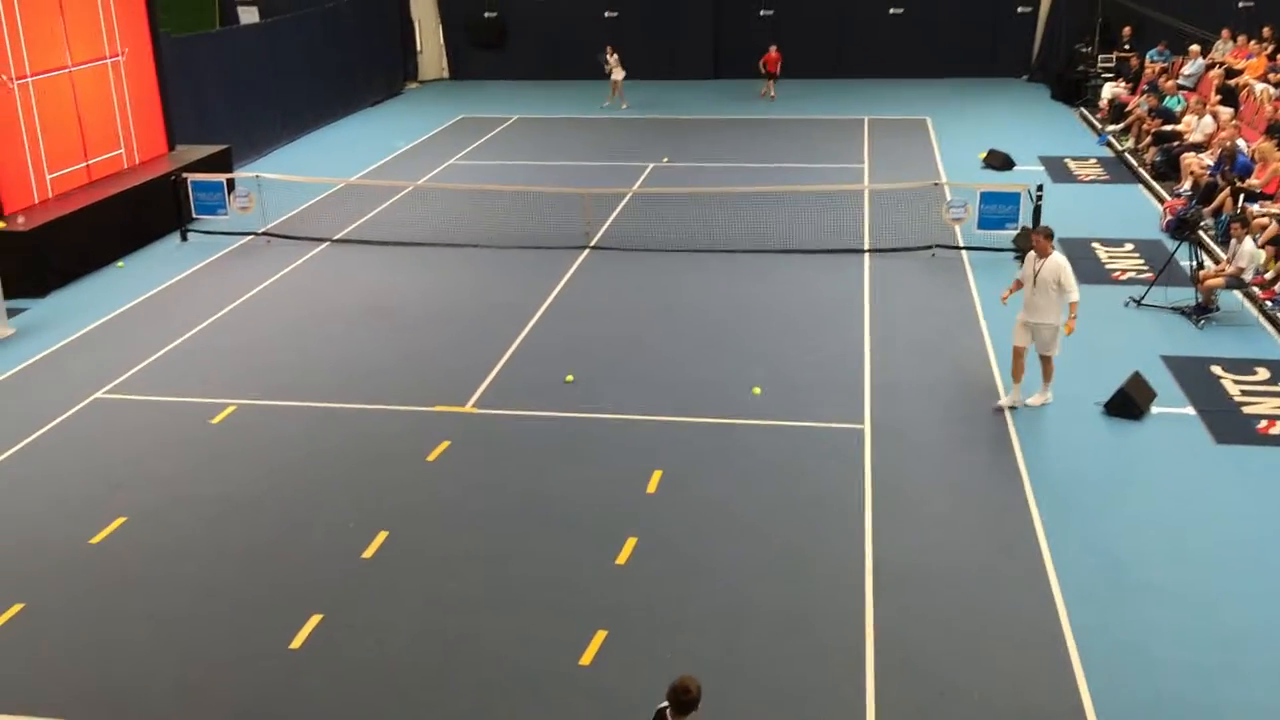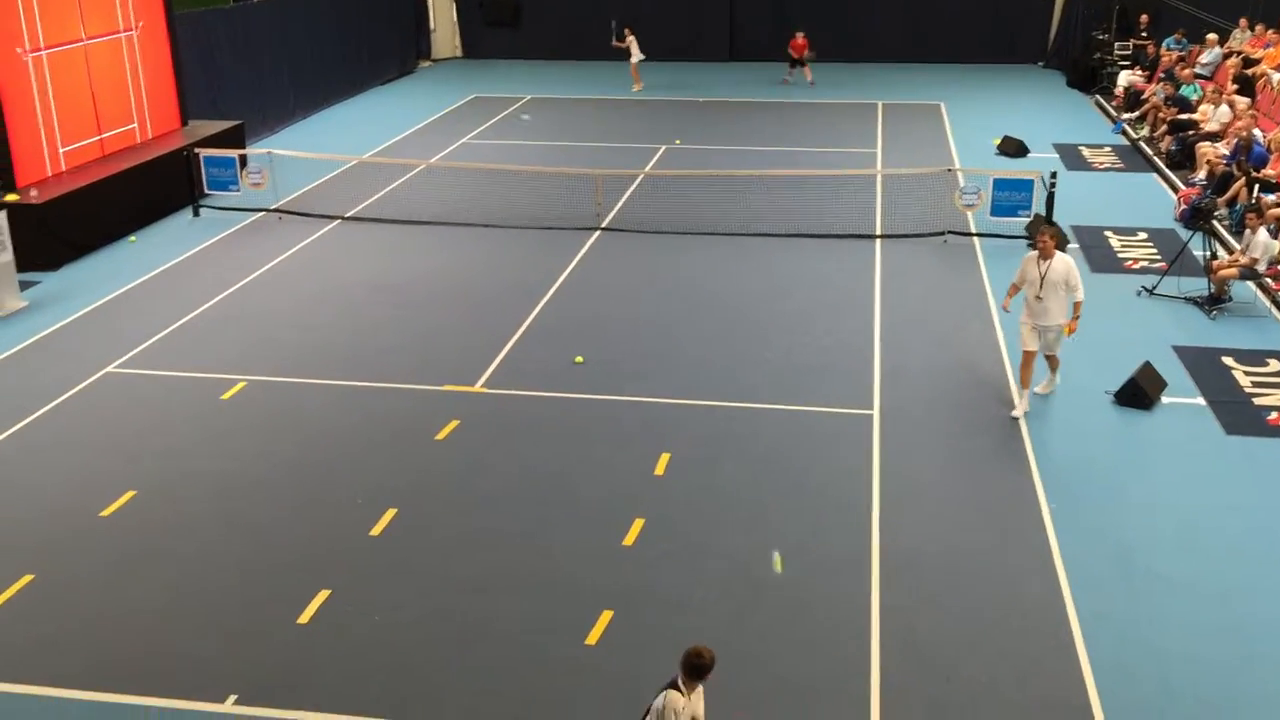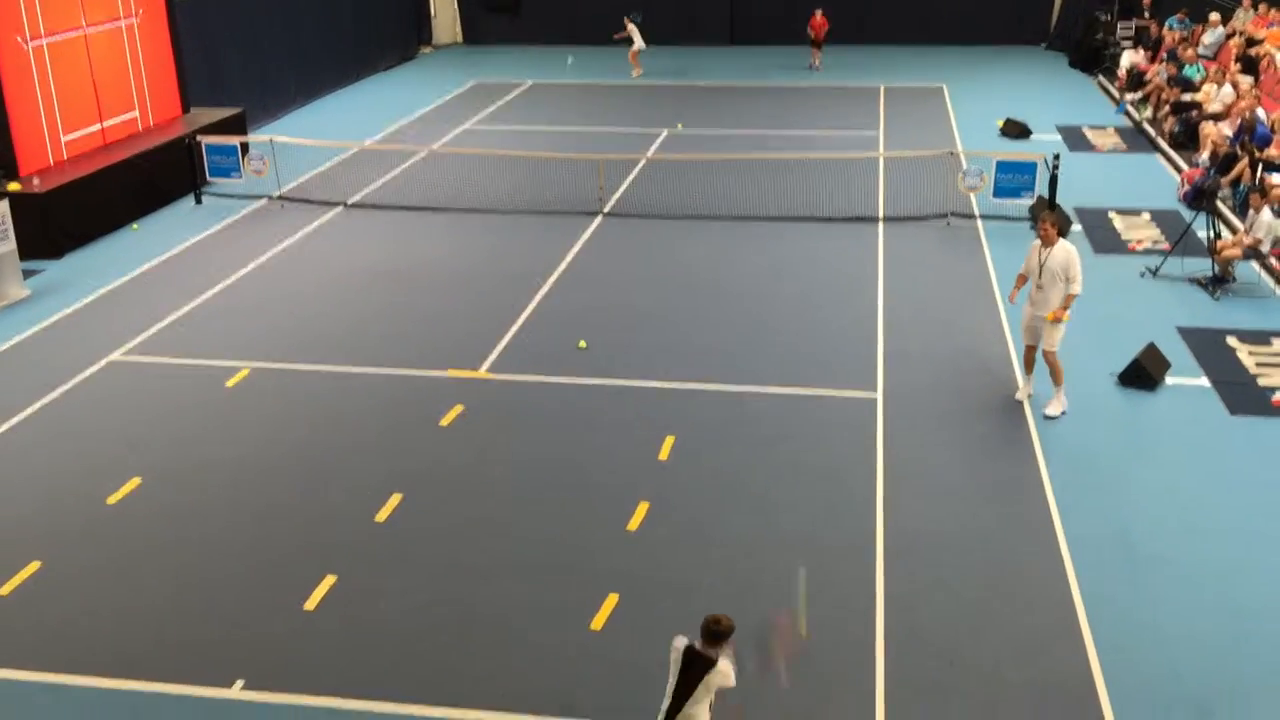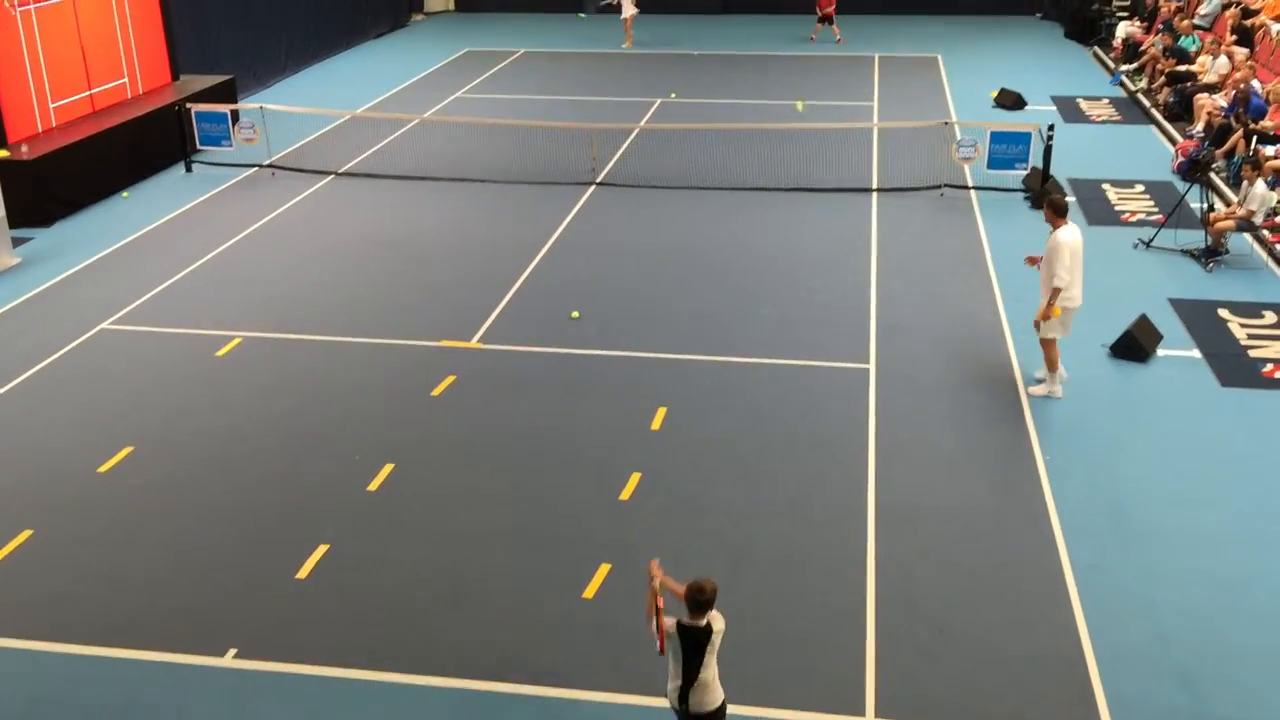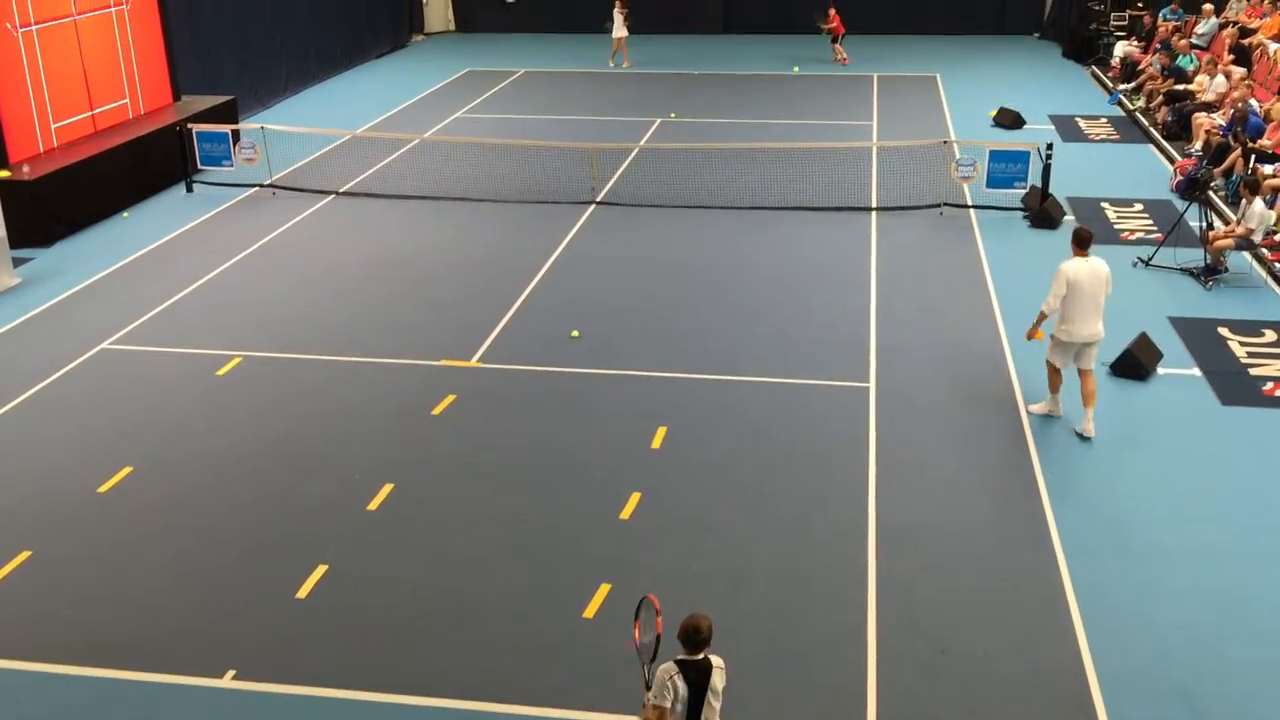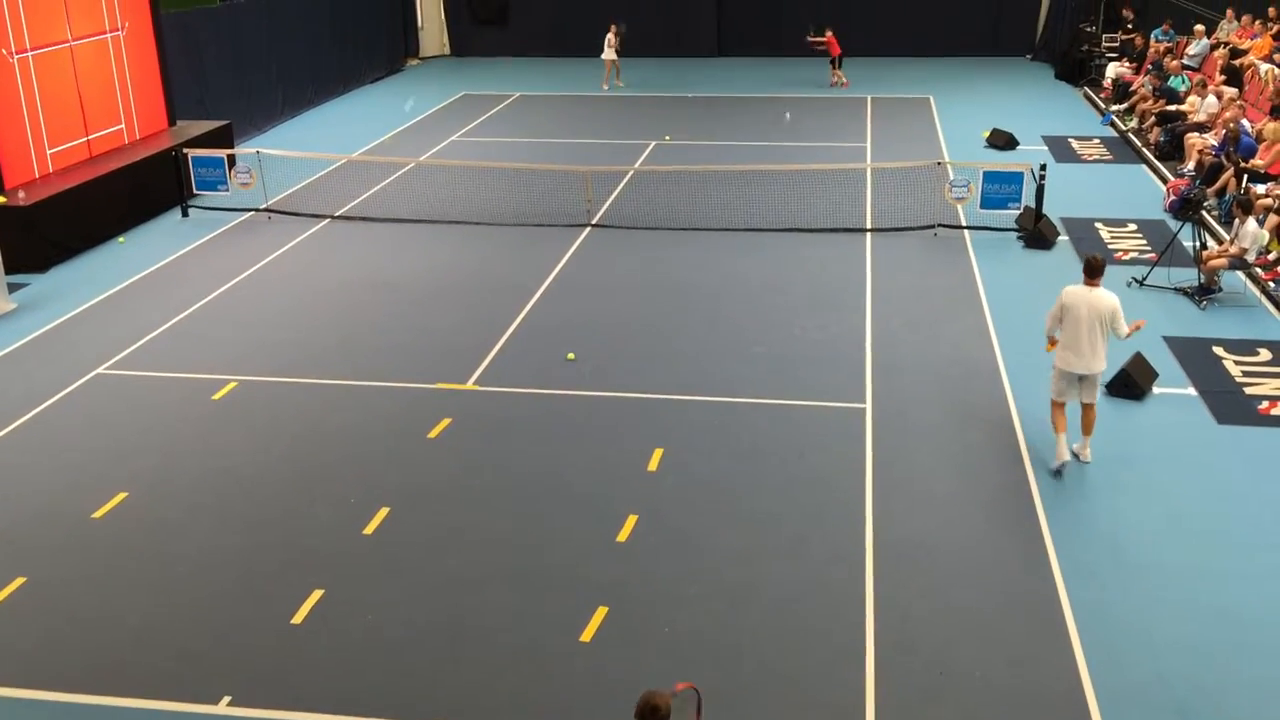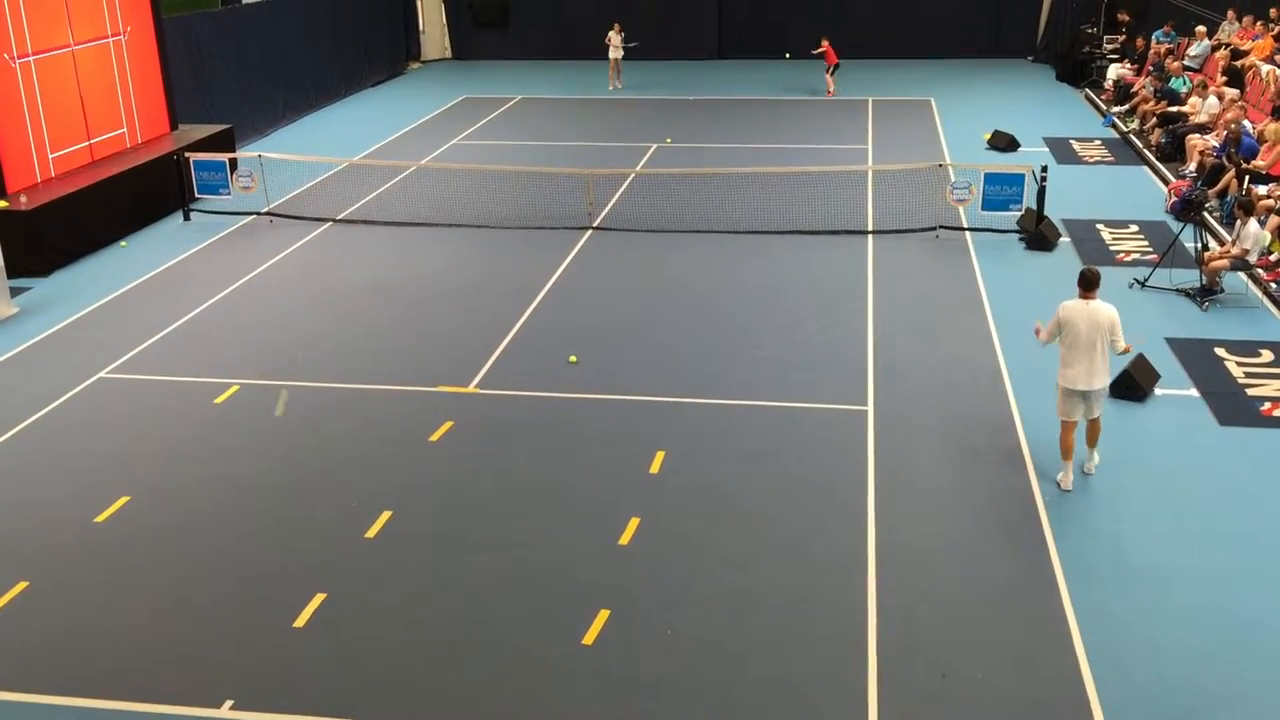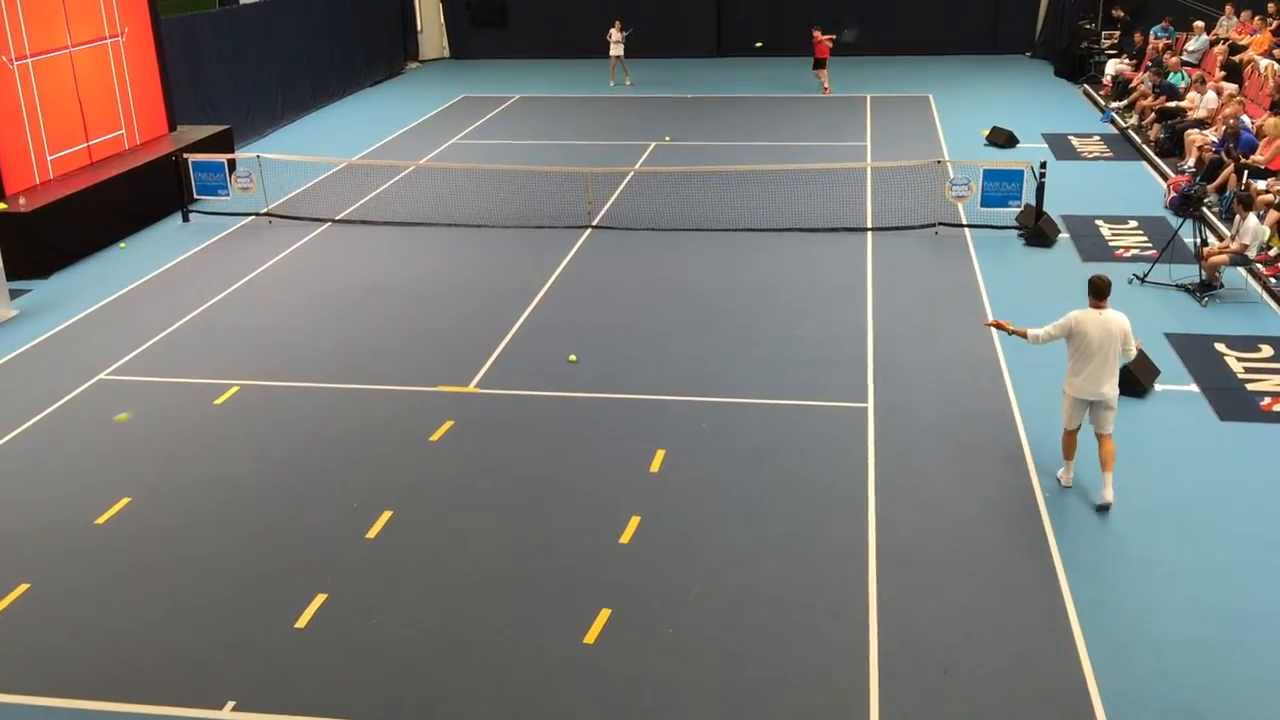
dt=0.4s
person 1, frame 1
left shoulder: (1060, 263)
right shoulder: (1030, 257)
left elbow: (1072, 292)
left wrist: (1072, 318)
right wrist: (1010, 291)
left hip: (1048, 320)
right hip: (1026, 316)
left knee: (1045, 357)
right knee: (1017, 353)
left ankle: (1045, 393)
right ankle: (1014, 395)
person 1, frame 2
left shoulder: (1066, 263)
right shoulder: (1029, 259)
left elbow: (1077, 292)
right elbow: (1018, 282)
left wrist: (1075, 317)
right wrist: (1008, 297)
left hip: (1056, 322)
right hip: (1030, 319)
left knee: (1051, 355)
right knee: (1027, 357)
left ankle: (1053, 379)
right ankle: (1023, 401)
person 1, frame 3
left shoulder: (1068, 252)
right shoulder: (1034, 247)
left elbow: (1076, 284)
right elbow: (1025, 272)
left wrist: (1064, 308)
right wrist: (1016, 289)
left hip: (1054, 313)
right hip: (1032, 310)
left knee: (1049, 354)
right knee: (1029, 348)
left ankle: (1060, 399)
right ankle: (1027, 385)
person 1, frame 4
left shoulder: (1059, 239)
right shoulder: (1072, 229)
left elbow: (1060, 277)
left wrist: (1049, 305)
right wrist: (1043, 259)
left hip: (1061, 300)
right hip: (1070, 296)
left knee: (1047, 340)
right knee: (1045, 331)
left ankle: (1053, 386)
right ankle: (1055, 371)
person 1, frame 5
left shoulder: (1066, 269)
right shoulder: (1103, 266)
left elbow: (1052, 303)
right elbow: (1106, 292)
left wrist: (1035, 326)
left hip: (1068, 332)
right hip: (1094, 331)
left knee: (1054, 366)
right knee: (1087, 374)
left ankle: (1053, 406)
right ankle: (1088, 424)
person 1, frame 6
left shoulder: (1067, 294)
right shoulder: (1111, 300)
left elbow: (1051, 326)
right elbow: (1121, 333)
left wrist: (1051, 339)
right wrist: (1135, 327)
left hip: (1067, 362)
right hip: (1094, 364)
left knee: (1058, 404)
right knee: (1088, 405)
left ankle: (1062, 451)
right ankle: (1084, 449)
person 1, frame 7
left shoulder: (1065, 309)
right shoulder: (1109, 312)
left elbow: (1045, 339)
right elbow: (1118, 347)
left wrist: (1039, 332)
right wrist: (1128, 349)
left hip: (1069, 379)
right hip: (1098, 379)
left knee: (1068, 425)
right knee: (1094, 419)
left ankle: (1067, 477)
right ankle: (1091, 462)
person 1, frame 8
left shoulder: (1076, 319)
right shoulder: (1122, 321)
left elbow: (1041, 336)
right elbow: (1129, 355)
left wrist: (1009, 329)
right wrist: (1135, 348)
left hip: (1077, 387)
right hip: (1107, 391)
left knee: (1071, 430)
right knee: (1105, 437)
left ankle: (1067, 475)
right ankle: (1107, 489)
